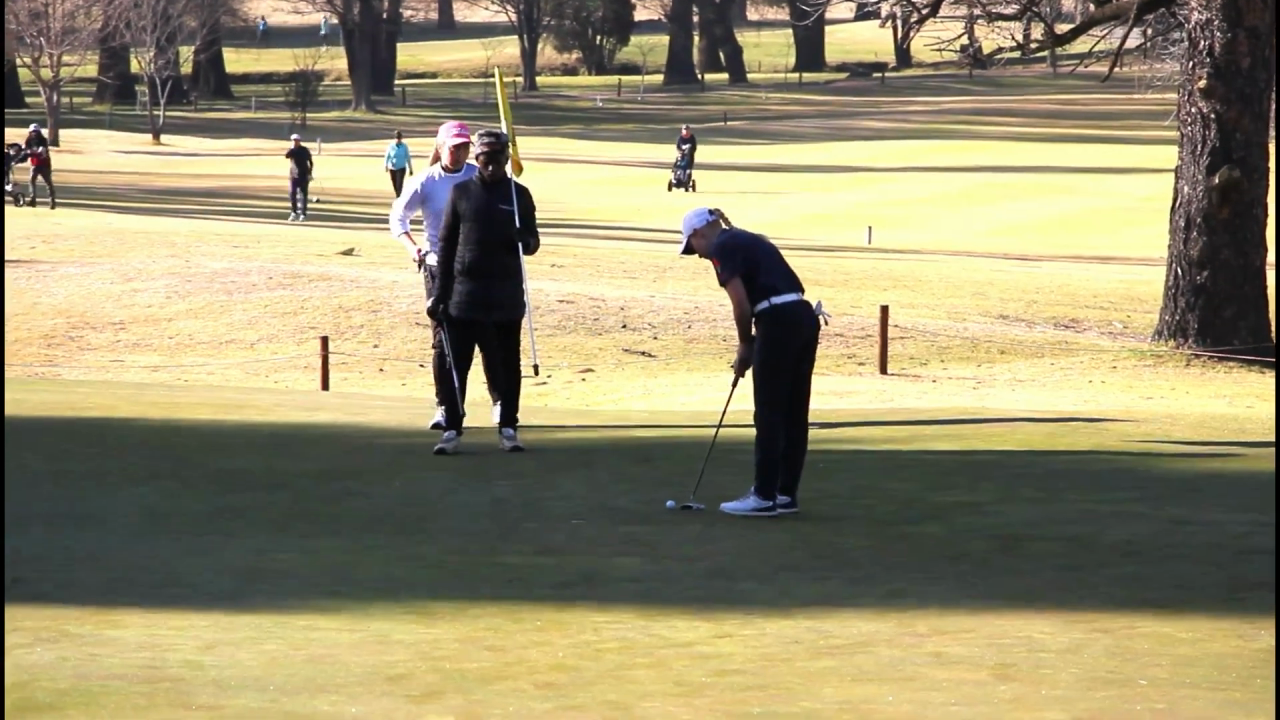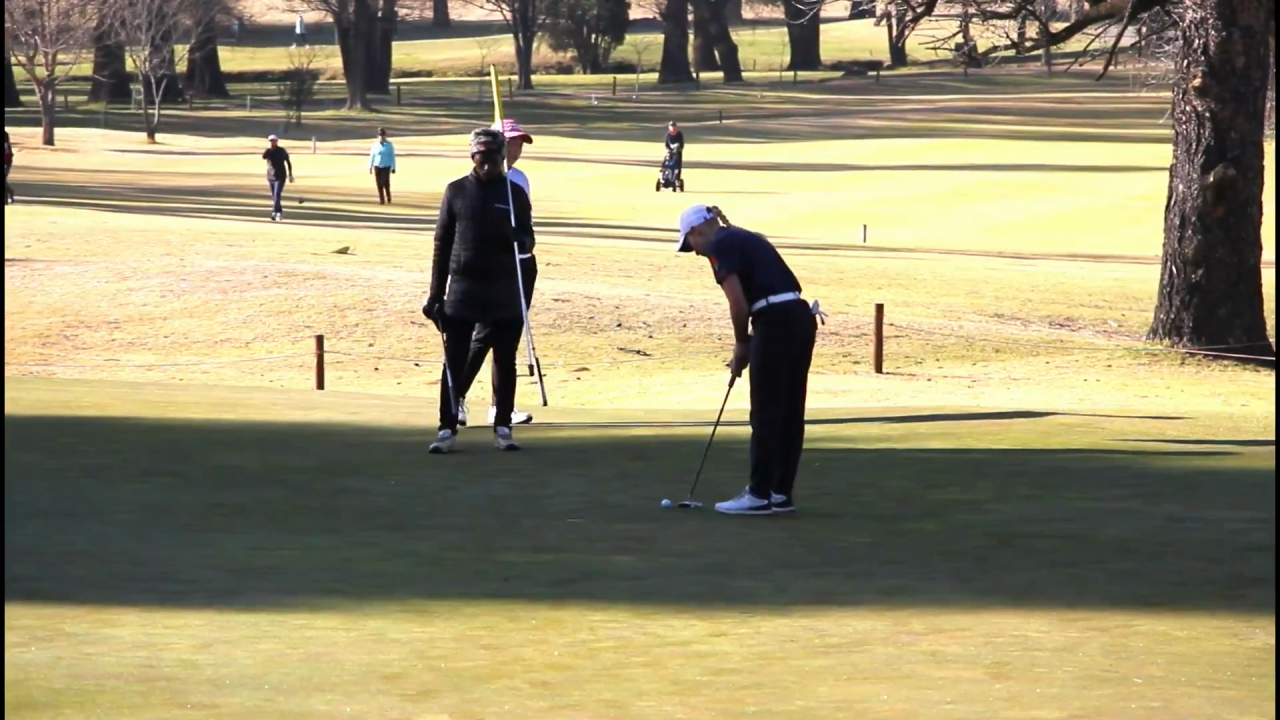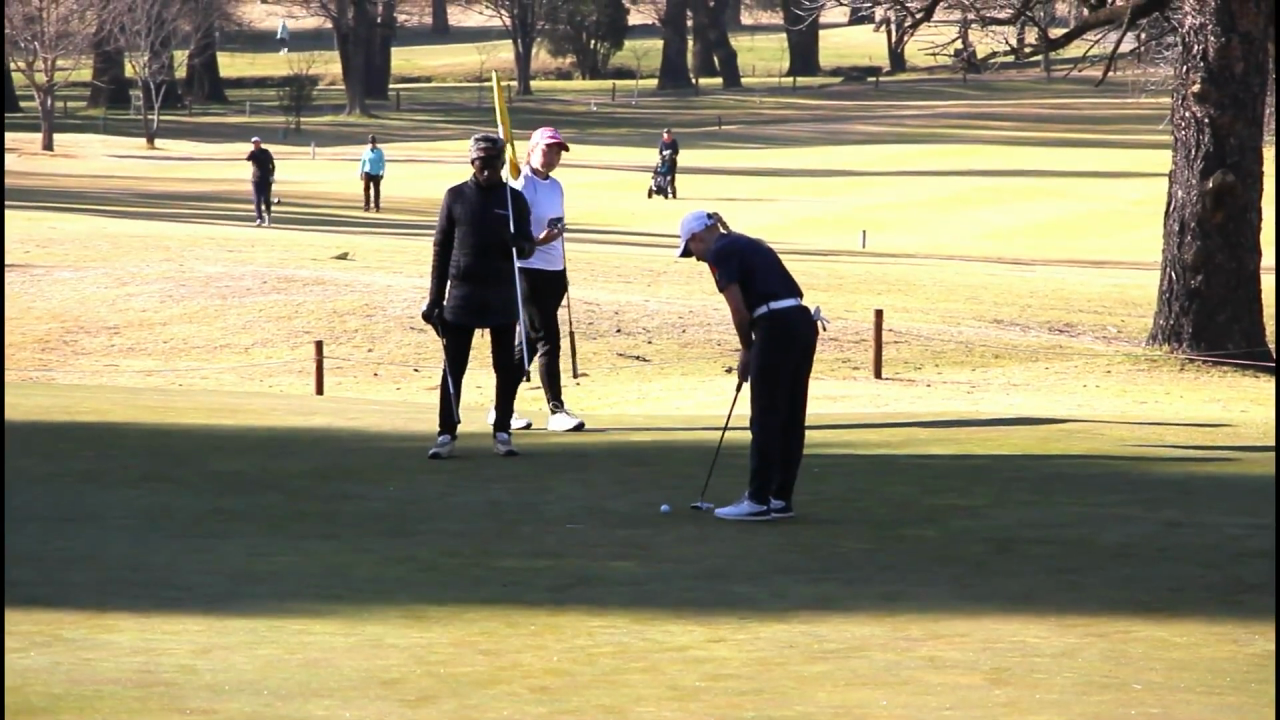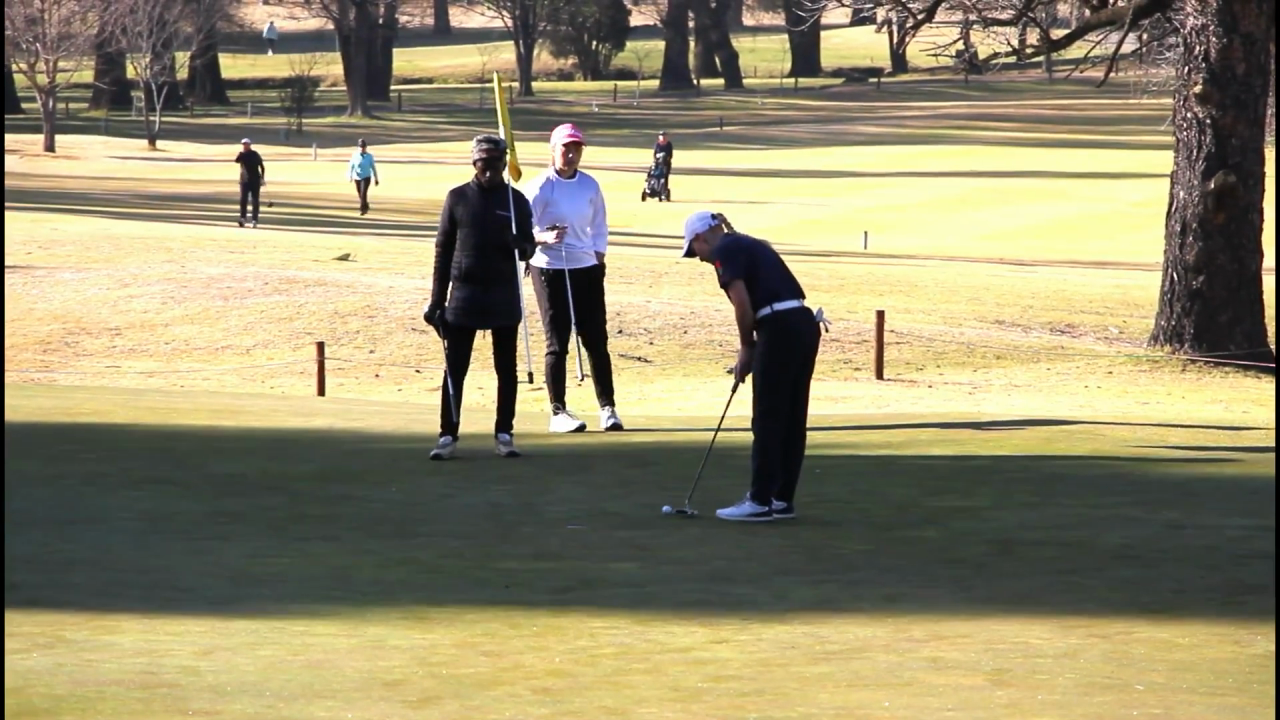
dt=0.7s
person 1, frame 1
left shoulder: (519, 194)
right shoulder: (460, 192)
left elbow: (533, 242)
right elbow: (446, 245)
left wrist: (523, 239)
right wrist: (440, 294)
left hip: (507, 291)
right hip: (466, 290)
left knee: (508, 363)
right knee: (457, 363)
left ankle: (508, 428)
right ankle: (452, 430)
person 1, frame 2
left shoulder: (515, 193)
right shoulder: (456, 191)
left elbow: (528, 241)
right elbow: (442, 244)
left wrist: (518, 239)
right wrist: (436, 293)
left hip: (504, 289)
right hip: (463, 288)
left knee: (505, 362)
right knee: (454, 363)
left ankle: (503, 427)
right ankle: (447, 429)
person 1, frame 3
left shoulder: (514, 199)
right shoulder: (455, 197)
left elbow: (527, 246)
right elbow: (441, 249)
left wrist: (518, 245)
right wrist: (434, 299)
left hip: (502, 295)
right hip: (462, 294)
left knee: (505, 368)
right knee: (453, 368)
left ankle: (502, 433)
right ankle: (446, 435)
person 1, frame 4
left shoulder: (516, 200)
right shoulder: (457, 198)
left elbow: (529, 247)
right elbow: (443, 250)
left wrist: (520, 246)
right wrist: (437, 300)
left hip: (504, 296)
right hip: (464, 295)
left knee: (506, 369)
right knee: (454, 369)
left ankle: (504, 434)
right ankle: (448, 435)
person 2, frame 1
left shoulder: (722, 248)
right shoulder: (748, 240)
left elbow: (742, 305)
left wrist: (744, 345)
right wrist: (750, 346)
left hip: (779, 323)
right hip: (804, 319)
left knee: (769, 413)
right knee: (794, 413)
left ankle: (764, 496)
right ankle: (786, 494)
person 2, frame 2
left shoulder: (720, 245)
right shoulder: (745, 238)
left elbow: (739, 303)
left wrist: (741, 344)
right wrist: (749, 342)
left hip: (777, 323)
right hip: (801, 318)
left knee: (766, 413)
right knee: (791, 412)
left ankle: (760, 495)
right ankle: (782, 492)
person 2, frame 3
left shoulder: (721, 253)
right shoulder: (747, 245)
left elbow: (740, 311)
left wrist: (747, 350)
right wrist: (753, 349)
left hip: (778, 329)
right hip: (802, 324)
left knee: (766, 419)
right knee: (791, 418)
left ankle: (759, 500)
right ankle: (781, 498)
person 2, frame 4
left shoulder: (724, 250)
right shoulder: (750, 245)
left elbow: (744, 307)
left wrist: (746, 348)
right wrist: (752, 347)
left hip: (780, 331)
right hip: (804, 325)
left knee: (768, 419)
right knee: (793, 419)
left ankle: (760, 501)
right ankle: (782, 499)
person 3, frame 1
right shoulder: (425, 183)
right elbow: (398, 218)
right wrist: (412, 245)
right hip: (440, 268)
right knee: (443, 340)
left ankle: (501, 403)
right ankle: (444, 407)
person 3, frame 2
left shoulder: (519, 178)
left wrist: (529, 253)
left hip: (521, 263)
right knee: (484, 334)
left ankle: (500, 406)
right ankle: (456, 398)
person 3, frame 3
left shoulder: (555, 187)
right shoulder: (521, 186)
left wrist: (562, 260)
right wrist: (540, 239)
left hip: (554, 272)
right hip: (528, 271)
left knee: (530, 344)
right knee: (547, 342)
right ankle: (556, 410)
person 3, frame 4
left shoulder: (590, 185)
right shoulder: (540, 187)
left elbow: (599, 225)
left wrist: (599, 257)
right wrist: (546, 238)
left hip: (587, 270)
right hip: (551, 271)
left knee: (597, 340)
right knee: (557, 344)
left ankle: (607, 408)
right ankle: (558, 412)
